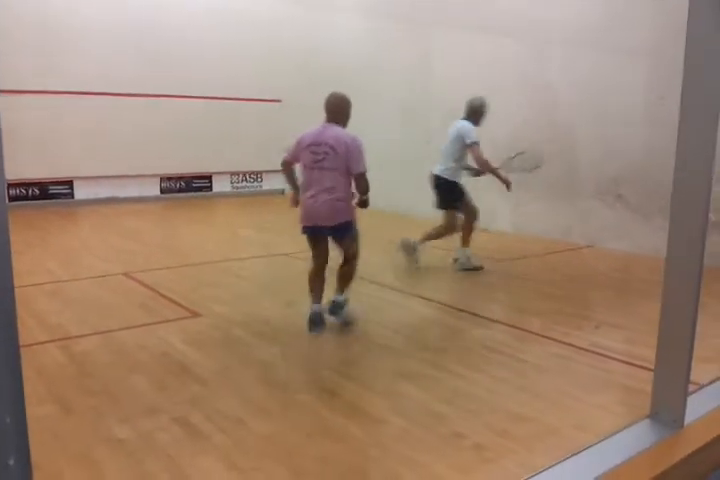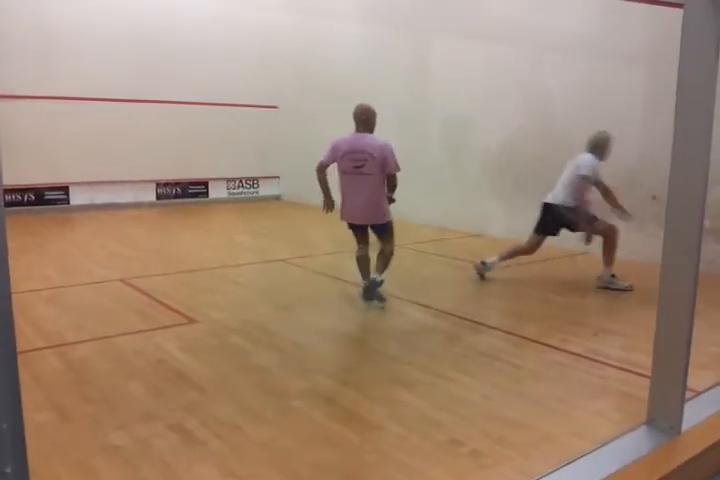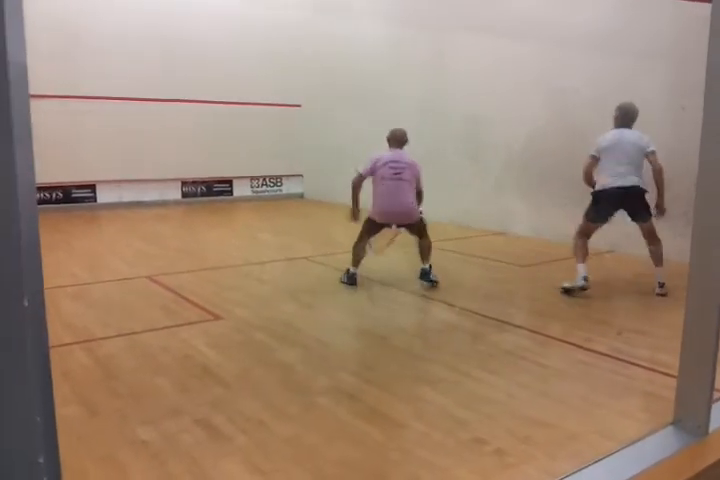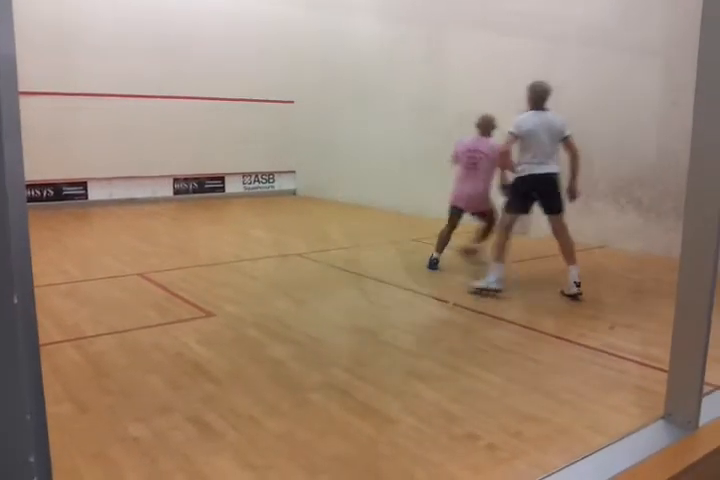
dt=0.5s
person 1, frame 1
left shoulder: (306, 137)
right shoulder: (349, 140)
left elbow: (286, 165)
right elbow: (360, 179)
left wrist: (296, 190)
right wrist: (364, 198)
left hip: (310, 212)
right hip: (338, 211)
left knee: (319, 262)
right knee: (350, 256)
left ankle: (315, 311)
right ankle: (339, 300)
person 1, frame 2
left shoulder: (339, 144)
right shoulder: (383, 147)
left elbow: (320, 169)
right elbow: (392, 179)
left wrist: (327, 196)
right wrist: (390, 194)
left hip: (351, 209)
right hip: (377, 209)
left knee: (362, 246)
right knee: (388, 245)
left ankle: (368, 285)
right ankle: (375, 280)
person 1, frame 3
left shoulder: (378, 160)
right shoulder: (413, 164)
left elbow: (357, 181)
right elbow: (419, 192)
left wrist: (354, 206)
right wrist: (416, 210)
left hip: (381, 211)
right hip: (407, 211)
left knee: (363, 238)
right knee: (424, 237)
left ankle: (352, 273)
right ankle: (426, 270)
person 1, frame 4
left shoulder: (463, 144)
right shoulder: (495, 149)
left elbow: (456, 160)
left hip: (459, 194)
right hip: (479, 198)
left knee: (450, 227)
right knee: (490, 222)
left ankle: (435, 258)
right ankle: (473, 246)
person 2, frame 1
left shoulder: (460, 126)
right shoulder: (468, 129)
right elbow: (480, 159)
left wrist: (471, 169)
right wrist: (501, 177)
left hip: (445, 178)
right hip: (445, 180)
left knee: (472, 213)
right knee: (451, 226)
left ankle: (464, 258)
right ankle: (414, 244)
person 2, frame 2
left shoulder: (586, 162)
right shoulder: (590, 162)
left elbow: (604, 190)
right elbow: (580, 194)
left wrist: (619, 208)
right wrist: (587, 225)
left hip: (553, 205)
right hip: (562, 208)
left knee: (530, 246)
right knee: (610, 231)
left ankle: (489, 264)
right ankle: (607, 277)
person 2, frame 3
left shoulder: (604, 139)
right shoulder: (642, 139)
left elbow: (587, 173)
right elbow: (657, 168)
left wrist: (597, 187)
right wrist: (661, 200)
left hip: (605, 191)
right hip: (633, 191)
left knee: (580, 235)
right knee: (652, 237)
left ankle: (581, 277)
right ankle: (660, 282)
person 2, frame 4
left shoulder: (522, 121)
right shoulder: (557, 121)
left elbow: (505, 150)
right elbow: (574, 153)
right wrist: (573, 183)
left hip: (526, 178)
right hip: (549, 178)
left knee: (504, 229)
right knee: (561, 232)
left ankle: (493, 280)
right ankle: (574, 282)
